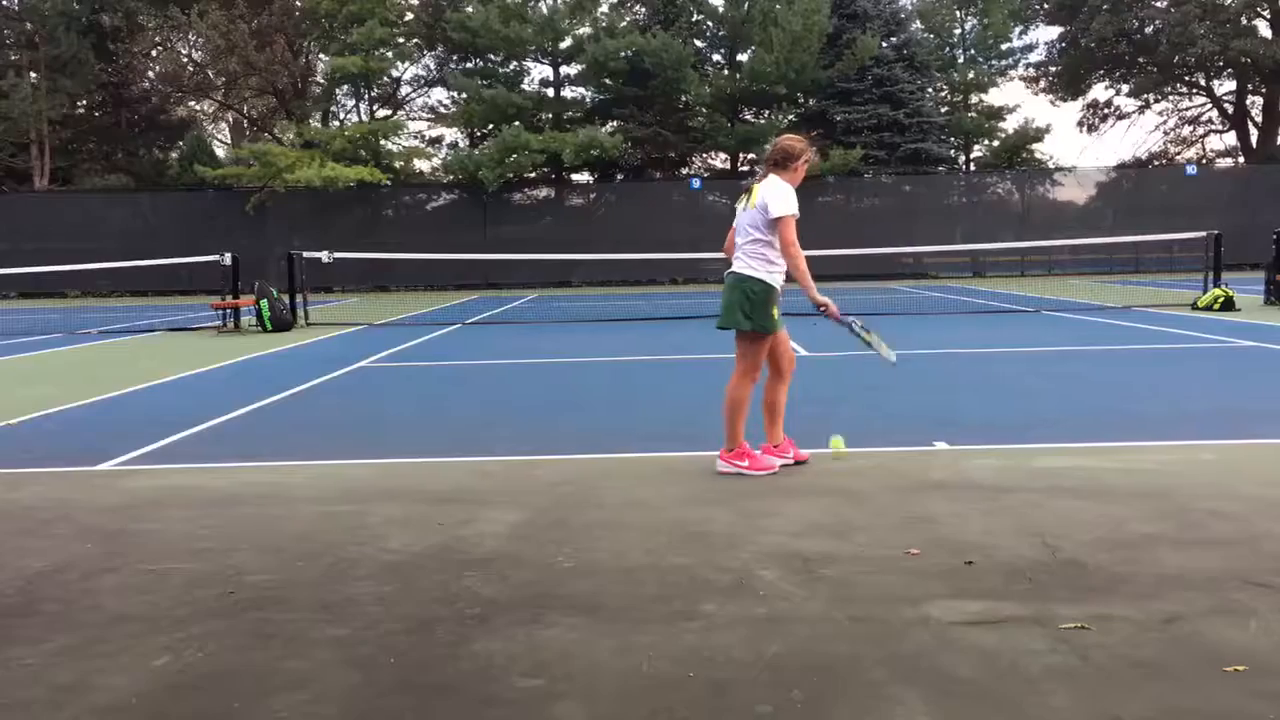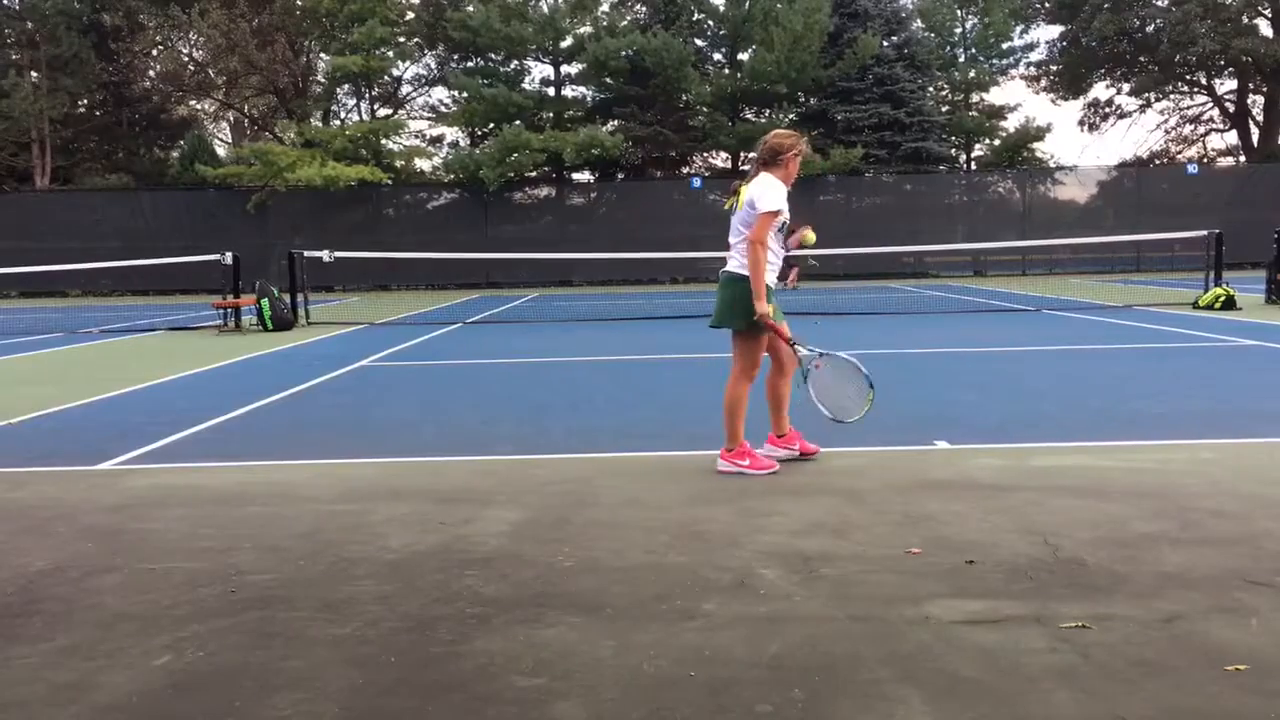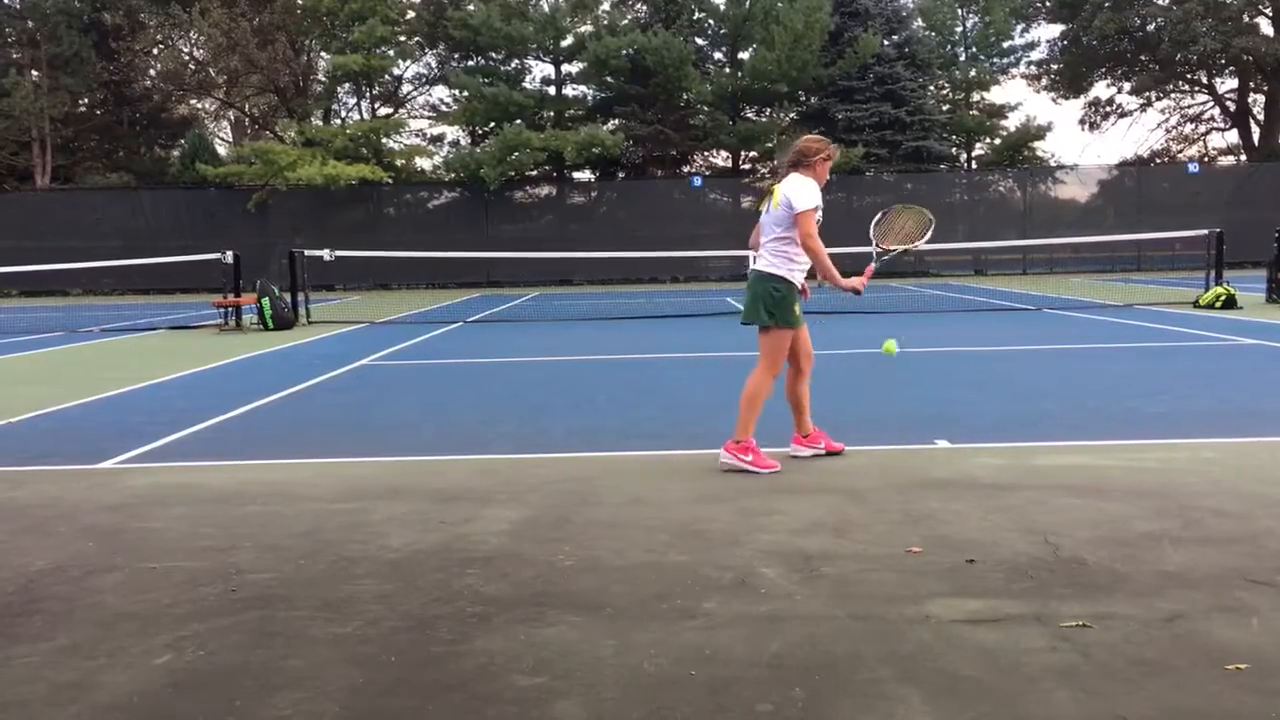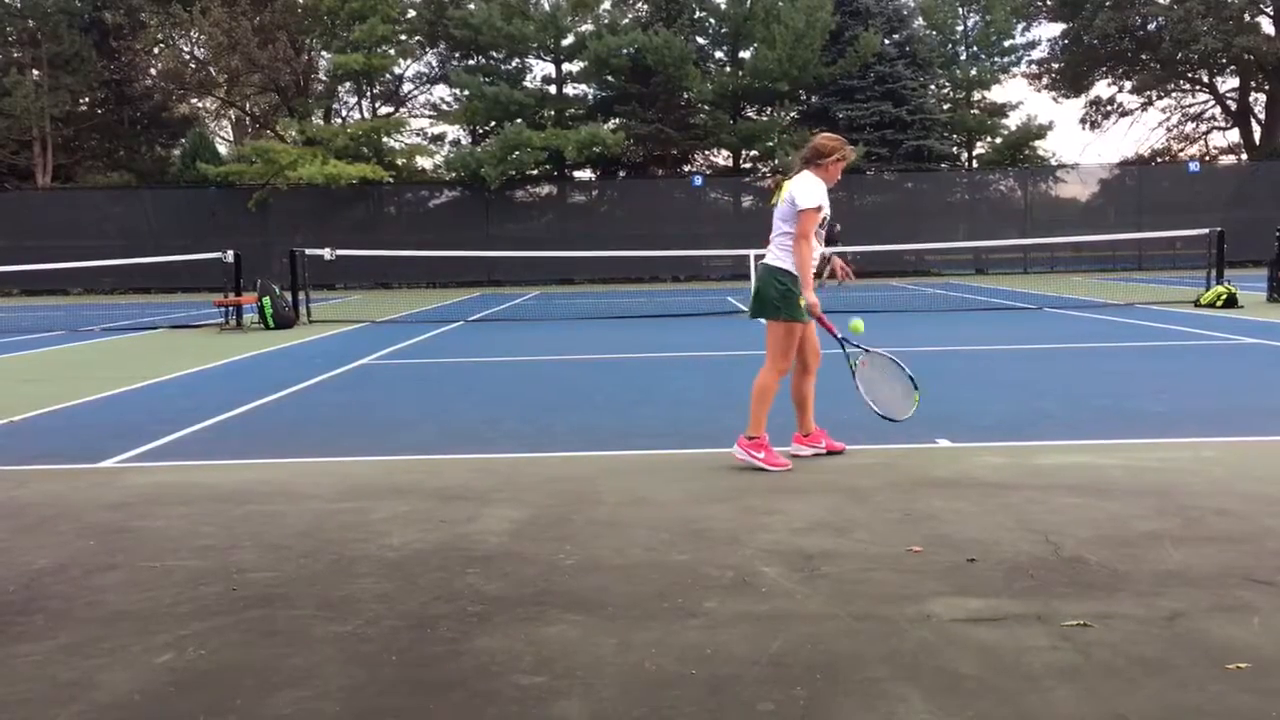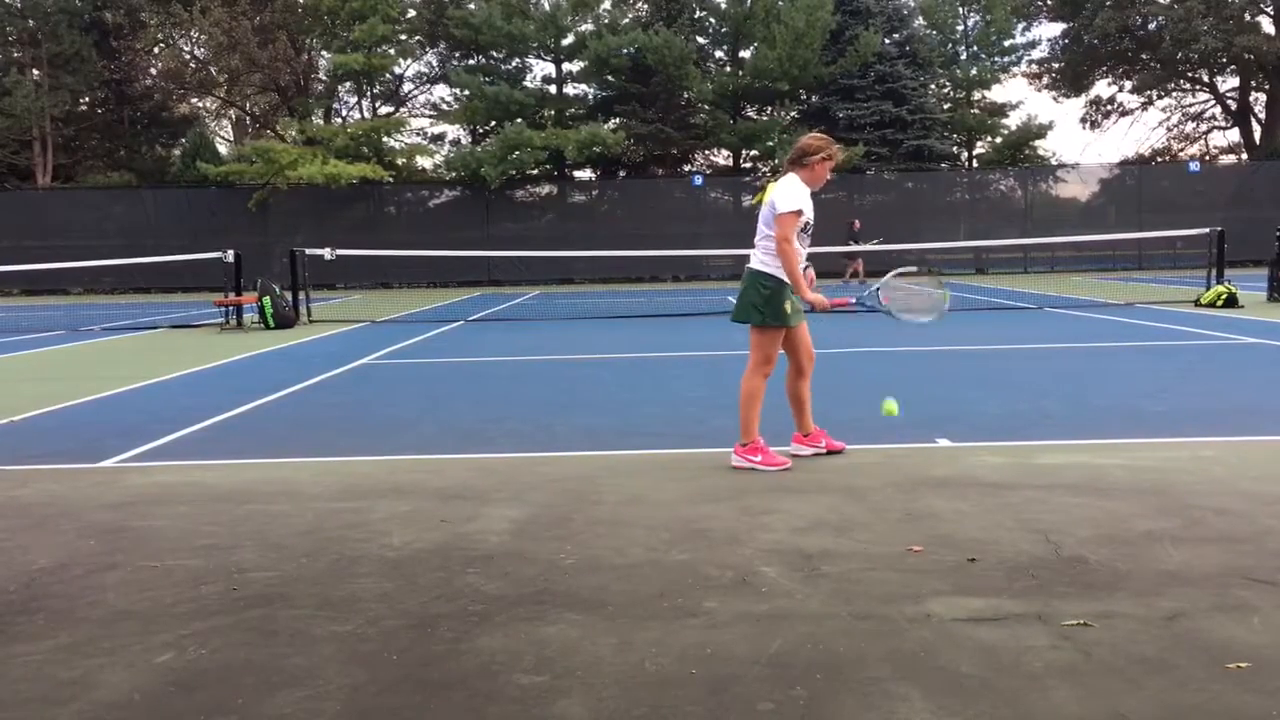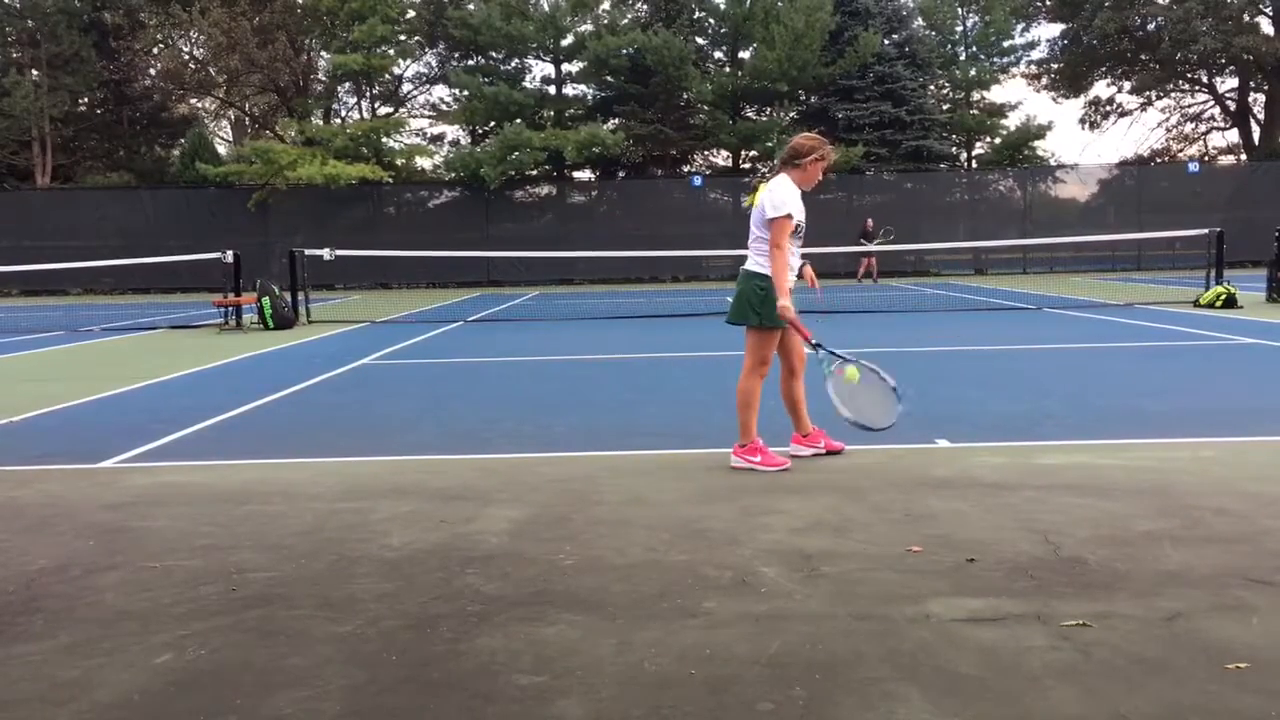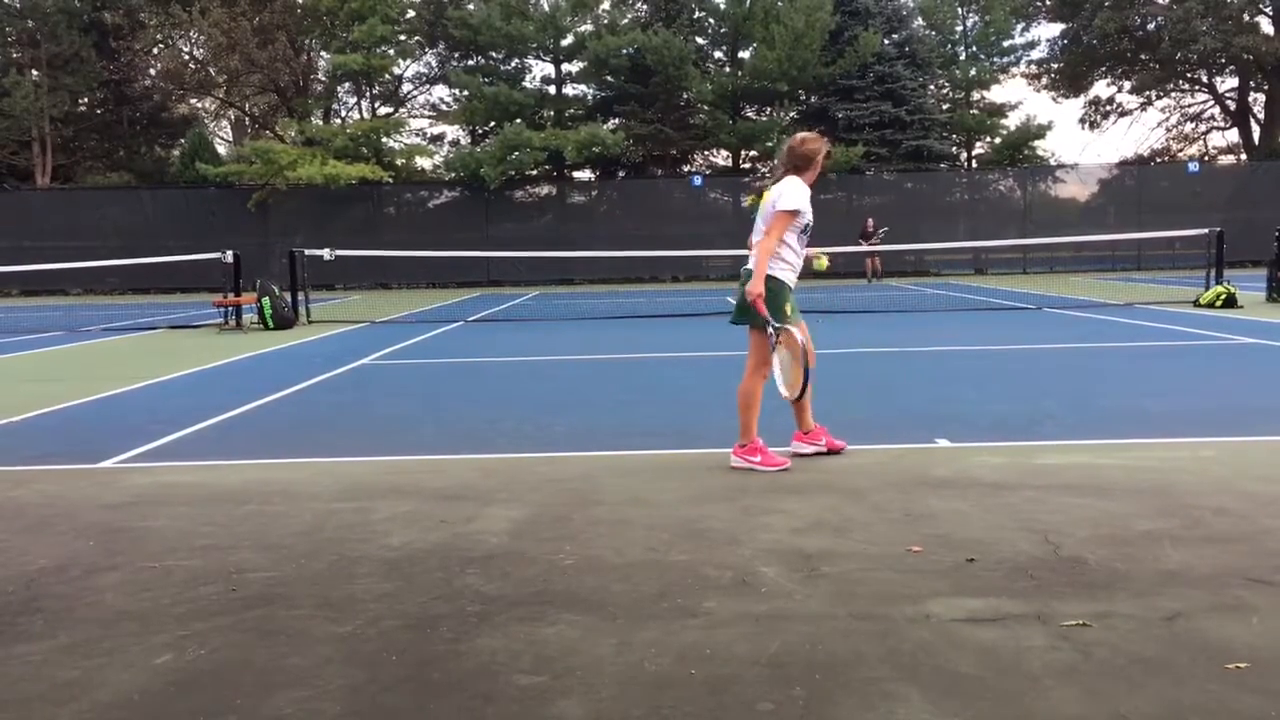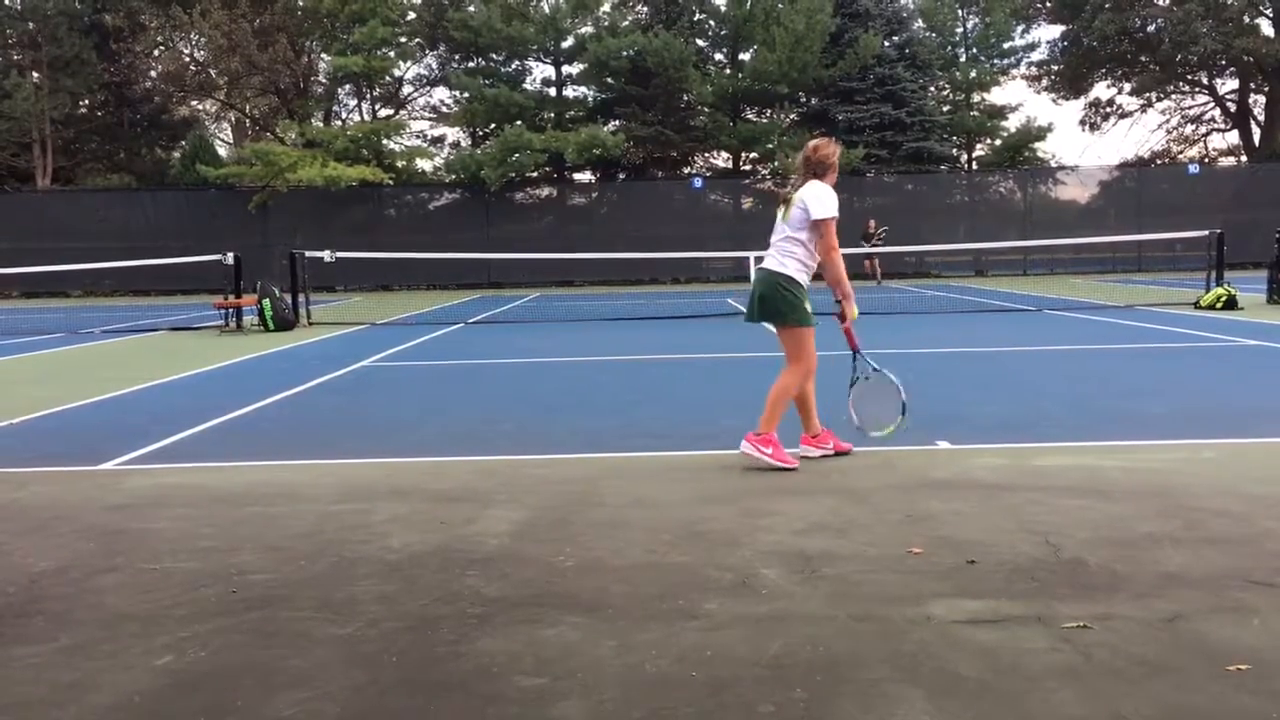
dt=0.4s
person 1, frame 1
left shoulder: (757, 191)
right shoulder: (781, 191)
left elbow: (730, 245)
right elbow: (789, 248)
right wrist: (815, 294)
left hip: (750, 285)
right hip: (755, 288)
left knee: (783, 366)
right knee: (747, 373)
left ankle: (775, 444)
right ankle: (732, 453)
person 1, frame 2
left shoulder: (756, 186)
right shoulder: (771, 187)
right elbow: (755, 243)
left wrist: (785, 243)
right wrist: (761, 298)
left hip: (747, 284)
right hip: (747, 286)
left knee: (785, 359)
right knee: (746, 371)
left ankle: (782, 438)
right ankle: (732, 452)
person 1, frame 3
left shoulder: (782, 189)
right shoulder: (805, 187)
left elbow: (755, 241)
right elbow: (809, 239)
right wrist: (837, 280)
left hip: (774, 281)
right hip: (777, 285)
left knee: (802, 361)
right knee: (768, 368)
left ankle: (805, 436)
right ankle: (739, 446)
person 1, frame 4
left shoulder: (801, 184)
right shoulder: (812, 185)
right elbow: (802, 239)
left wrist: (829, 259)
right wrist: (807, 290)
left hip: (786, 280)
right hip: (784, 281)
left knee: (809, 359)
right knee: (778, 363)
left ankle: (807, 435)
right ankle: (752, 442)
person 1, frame 5
left shoulder: (793, 188)
right shoulder: (793, 189)
right elbow: (784, 244)
left wrist: (804, 271)
right wrist: (807, 291)
left hip: (779, 286)
right hip: (769, 284)
left knee: (804, 359)
right knee: (761, 367)
left ankle: (806, 436)
right ankle: (747, 447)
person 1, frame 6
left shoulder: (786, 189)
right shoulder: (783, 190)
right elbow: (777, 246)
left wrist: (802, 267)
right wrist: (781, 297)
left hip: (773, 287)
right hip: (764, 287)
left knee: (795, 359)
right knee: (758, 367)
left ankle: (805, 435)
right ankle: (746, 447)
person 1, frame 7
left shoulder: (784, 186)
right shoulder: (795, 189)
left elbow: (758, 239)
right elbow: (772, 236)
left wrist: (802, 258)
right wrist: (758, 278)
left hip: (777, 286)
right hip: (770, 286)
left knee: (803, 355)
right knee: (760, 367)
left ankle: (807, 433)
right ankle: (746, 447)
person 1, frame 8
left shoulder: (801, 192)
right shoulder: (823, 193)
right elbow: (830, 251)
left wrist: (839, 293)
right wrist: (848, 299)
left hip: (776, 279)
right hip: (783, 282)
left knee: (805, 363)
right knee: (798, 366)
left ankle: (813, 436)
right ankle: (761, 437)
